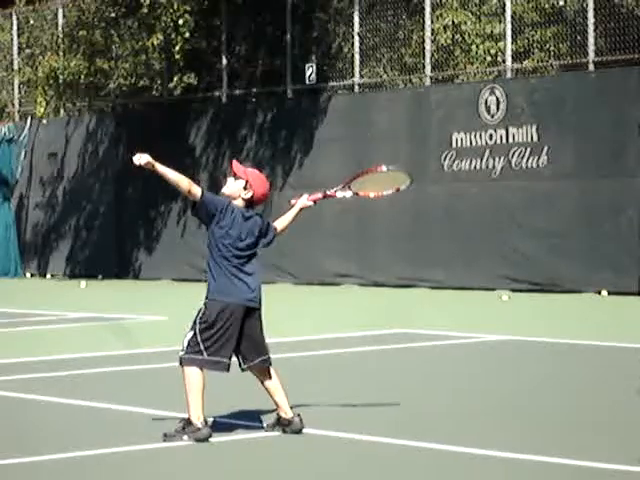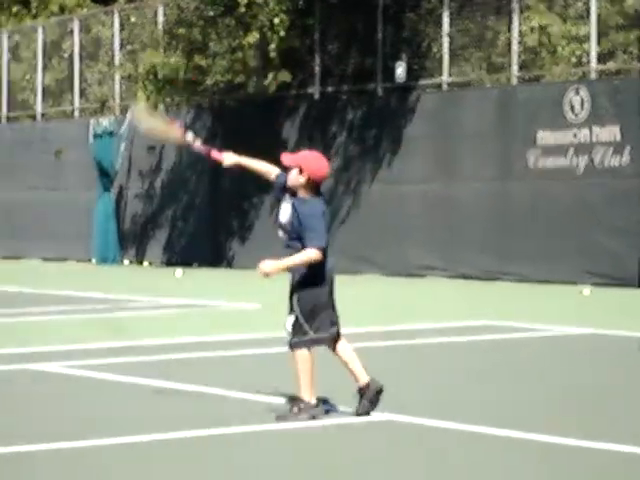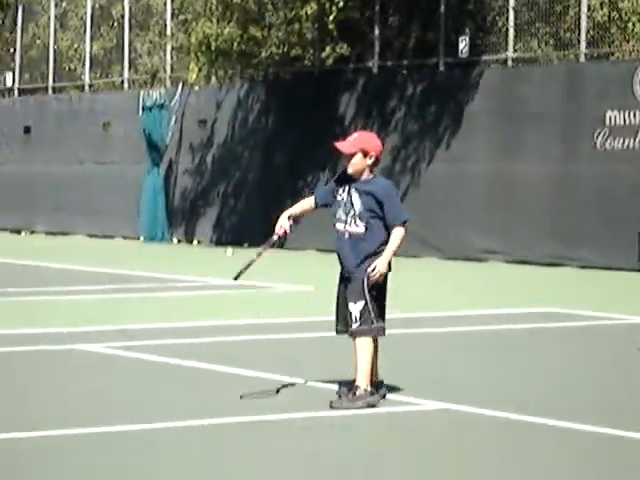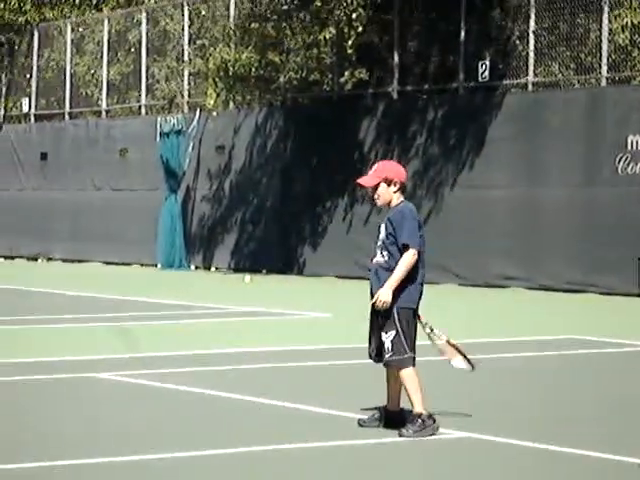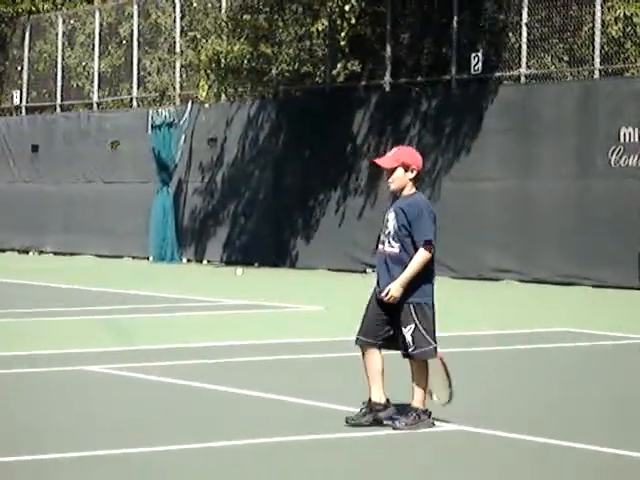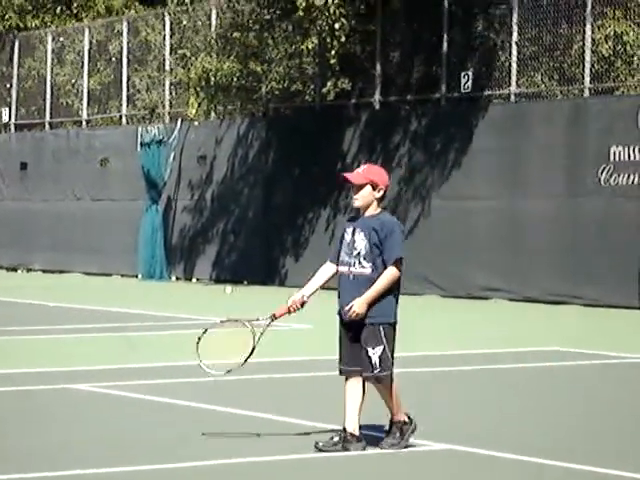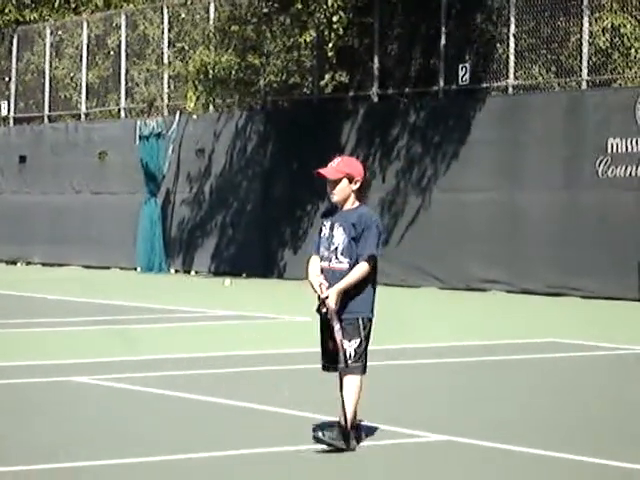
dt=0.5s
person 1, frame 1
left shoulder: (221, 209)
right shoulder: (256, 222)
left elbow: (190, 188)
right elbow: (274, 230)
left wrist: (154, 165)
right wrist: (297, 209)
left hip: (222, 301)
right hip: (250, 301)
left knee: (191, 357)
right knee: (258, 361)
left ankle: (196, 423)
right ankle: (287, 416)
person 1, frame 2
left shoulder: (315, 208)
right shoulder: (291, 186)
left elbow: (316, 252)
right elbow: (271, 171)
left wrist: (278, 265)
right wrist: (239, 159)
left hip: (309, 280)
right hip: (312, 279)
left knee: (300, 339)
right knee: (329, 335)
left ankle: (308, 402)
right ankle: (366, 384)
person 1, frame 3
left shoulder: (383, 188)
right shoulder: (342, 182)
left elbow: (399, 227)
right elbow: (315, 199)
left wrist: (385, 258)
right wrist: (287, 214)
left hip: (369, 270)
right hip: (348, 269)
left knee: (364, 327)
right knee: (359, 328)
left ankle: (363, 390)
right ankle: (372, 382)
person 1, frame 4
left shoulder: (405, 213)
right shoulder: (392, 215)
left elbow: (411, 254)
left wrist: (389, 288)
left hip: (398, 299)
right hip: (386, 299)
left knee: (400, 358)
right knee: (388, 356)
left ankle: (423, 417)
right ankle: (392, 411)
person 1, frame 5
left shoulder: (419, 206)
right shoulder: (397, 203)
left elbow: (426, 250)
left wrist: (401, 283)
left hip: (412, 293)
right hip: (386, 289)
left knee: (416, 351)
right knee: (369, 341)
left ankle: (419, 411)
right ankle: (378, 404)
person 1, frame 6
left shoulder: (389, 226)
right shoulder: (350, 224)
left elbow: (394, 269)
right elbow: (333, 263)
left wrist: (366, 299)
right wrist: (305, 291)
left hip: (377, 314)
right hip: (349, 312)
left knee: (379, 372)
right knee: (353, 372)
left ankle: (401, 421)
right ankle: (351, 433)
person 1, frame 7
left shoulder: (366, 219)
right shoulder: (327, 216)
left elbow: (366, 264)
right elbow: (316, 255)
left wrist: (338, 289)
right wrist: (315, 277)
left hip: (355, 307)
right hip: (330, 306)
left knee: (351, 367)
right knee: (339, 366)
left ankle: (347, 430)
right ankle: (347, 423)
